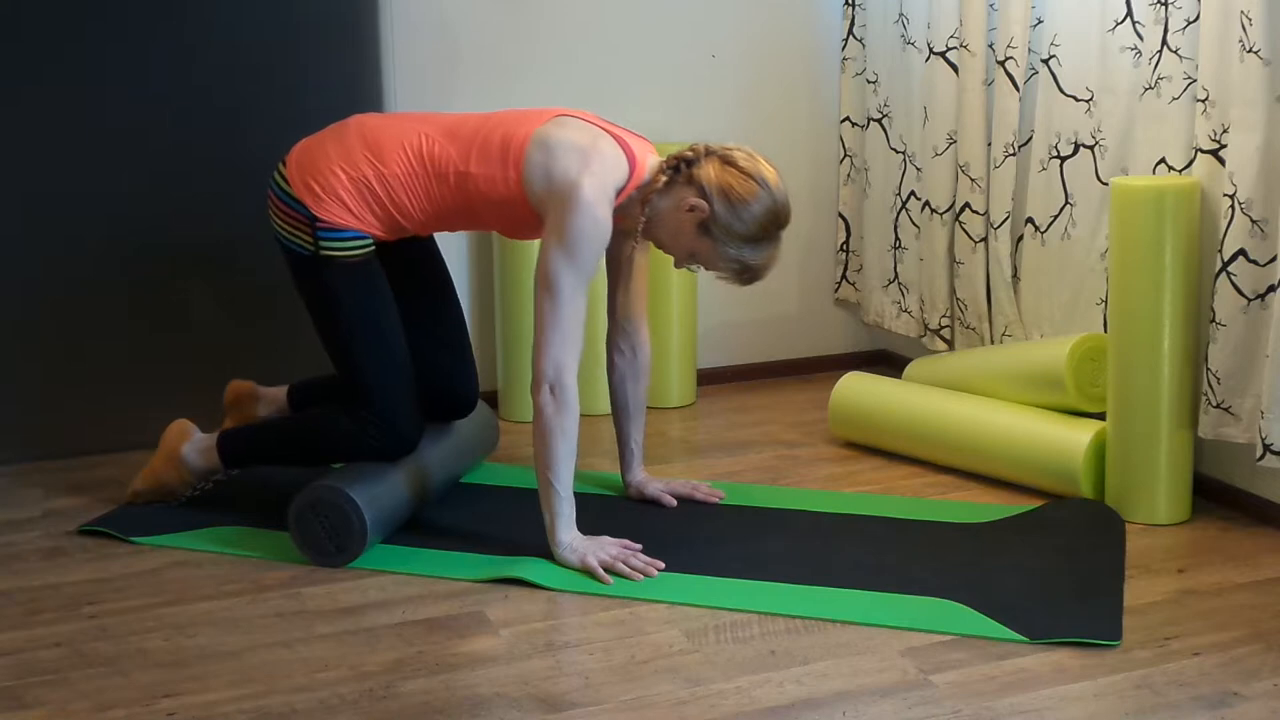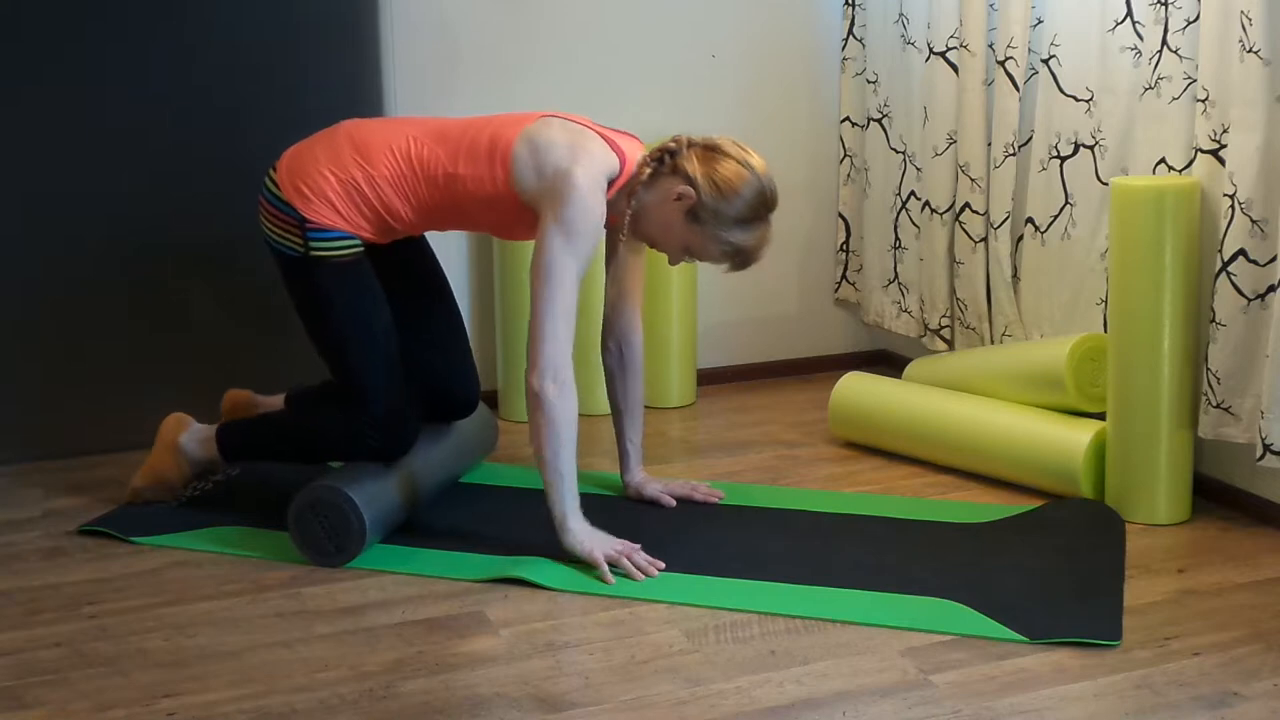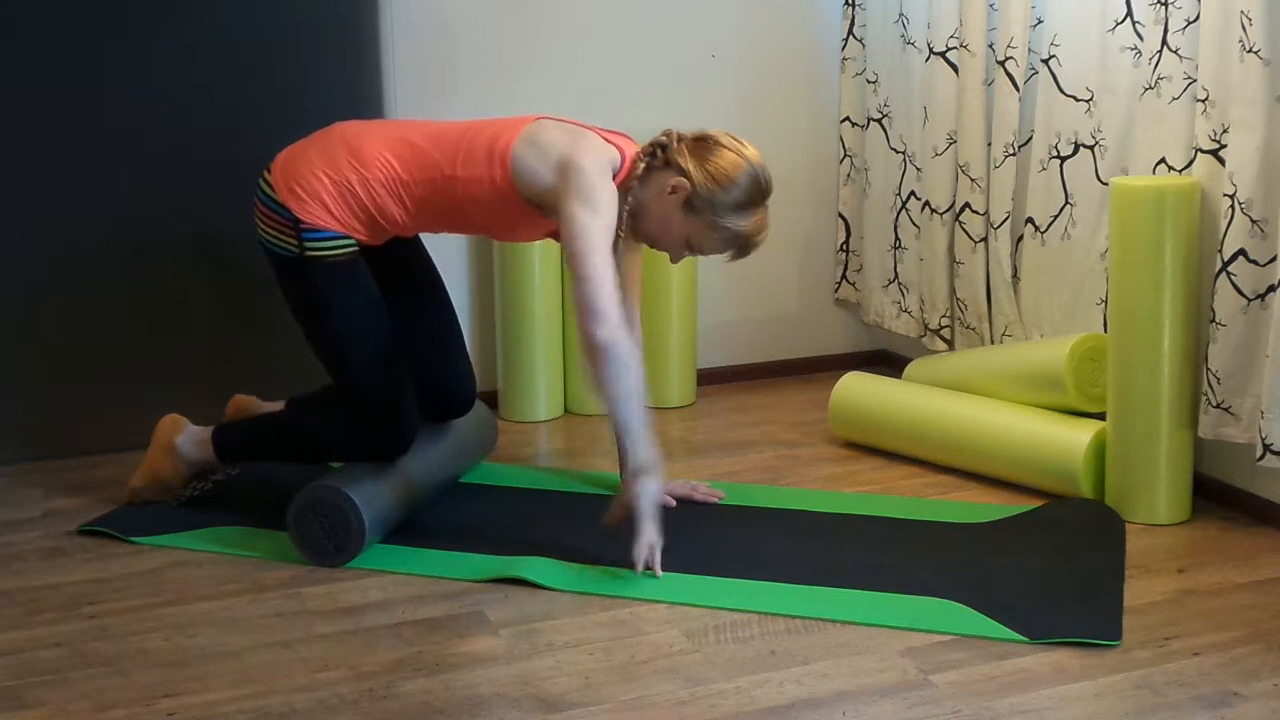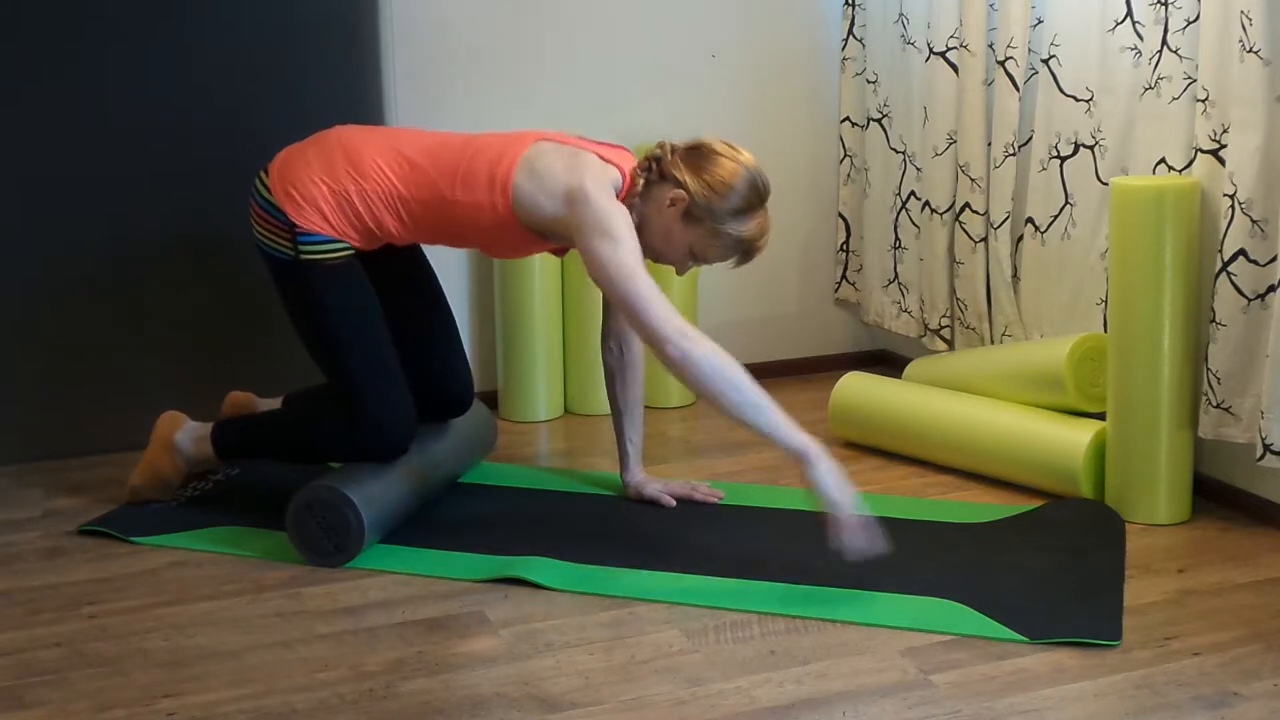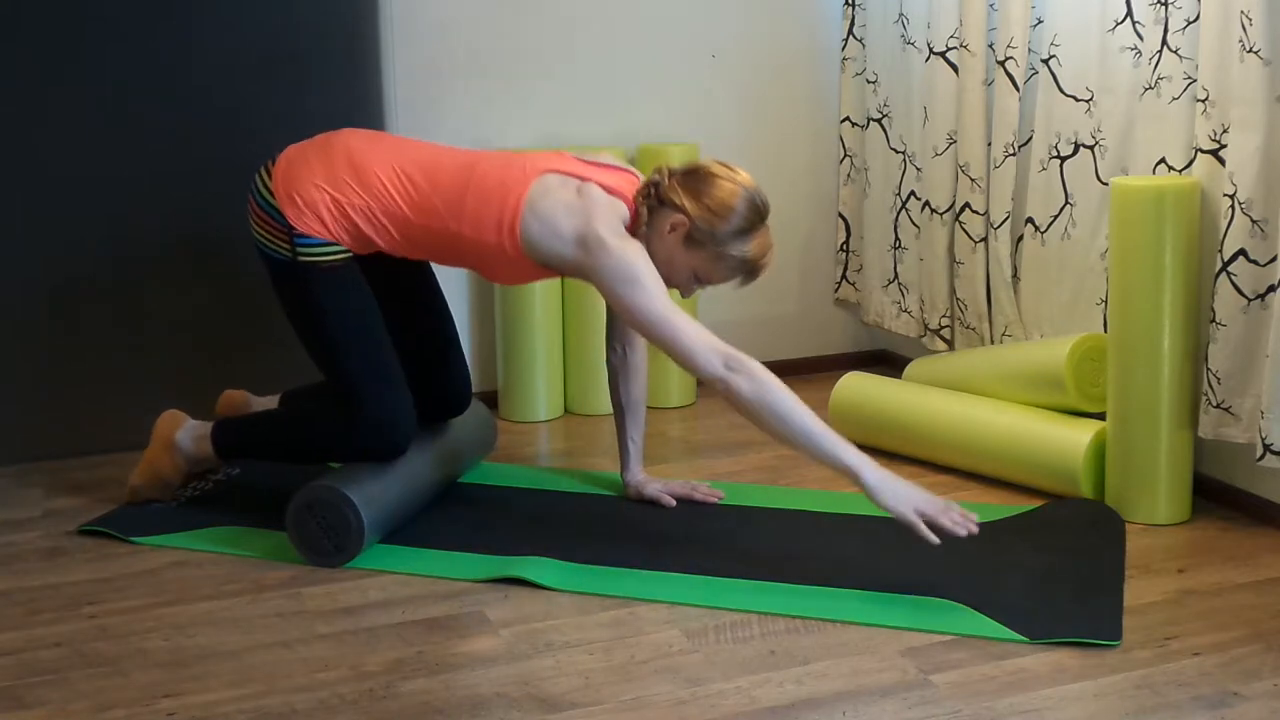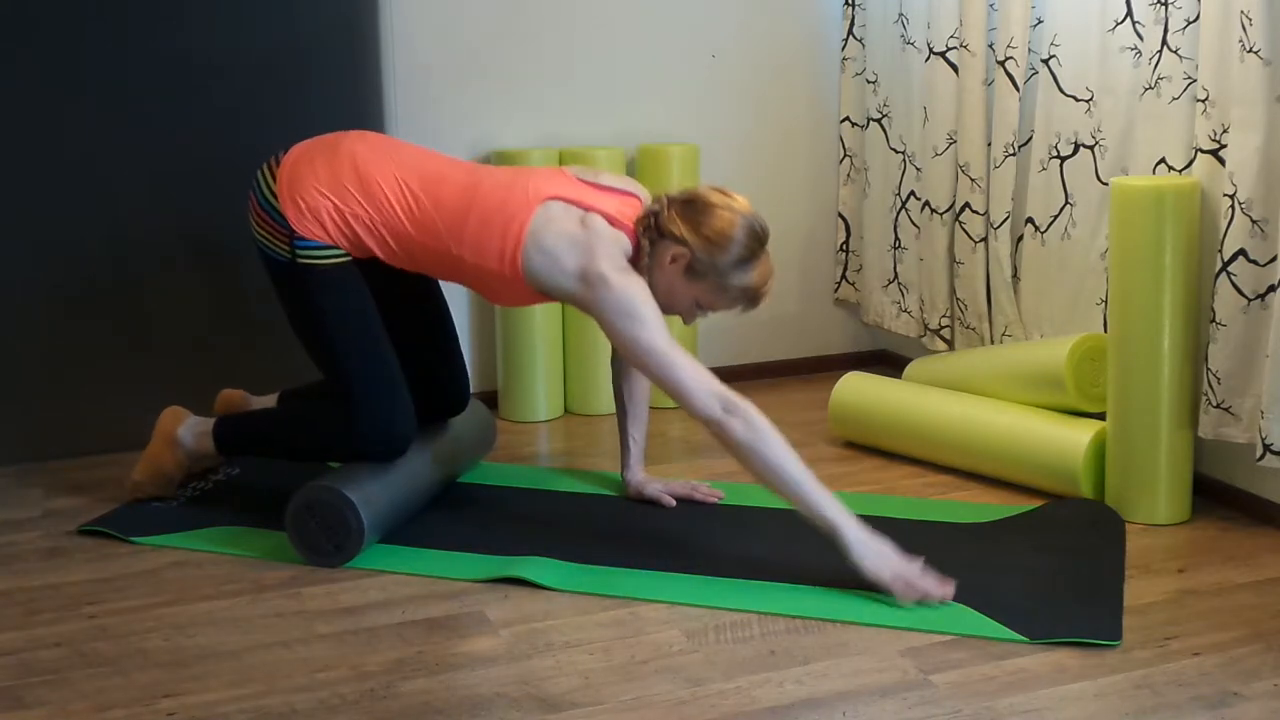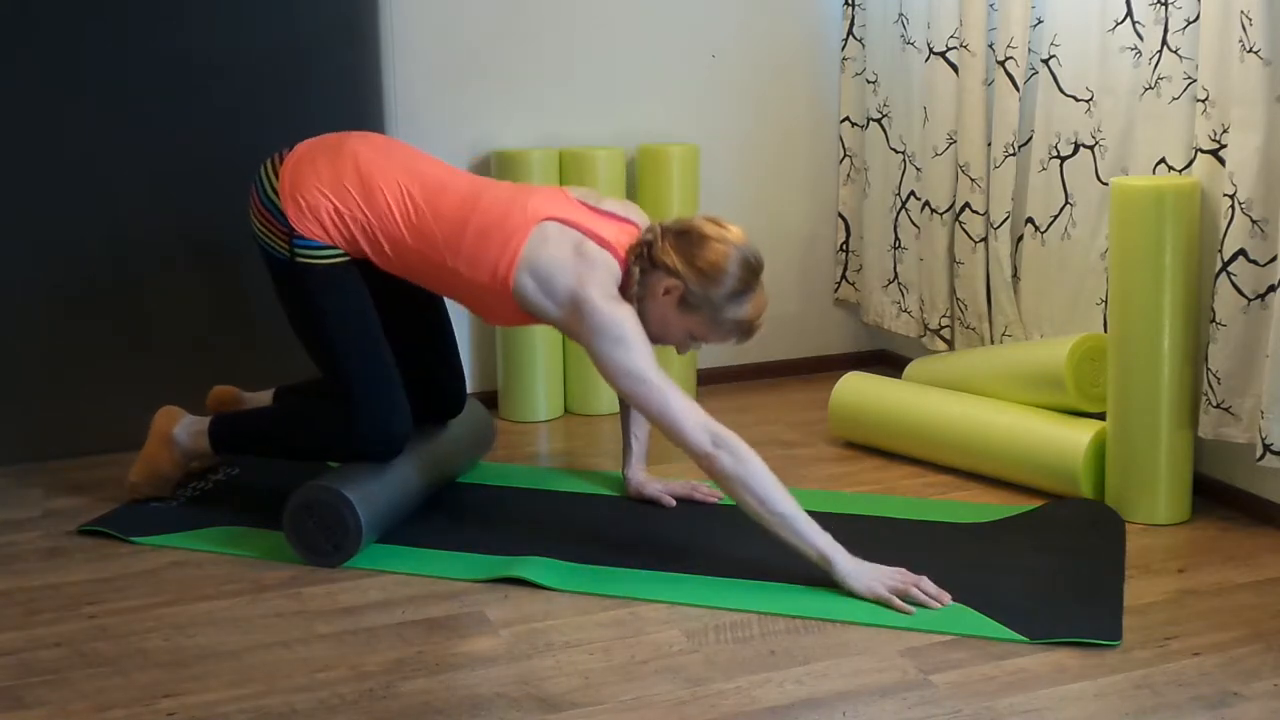
dt=0.2s
person 1, frame 1
left shoulder: (646, 184)
right shoulder: (591, 193)
left elbow: (628, 338)
right elbow: (554, 379)
left wrist: (635, 472)
right wrist: (564, 535)
left hip: (376, 192)
right hip: (328, 194)
left knee: (450, 398)
right knee: (389, 428)
left ankle: (267, 403)
right ankle: (197, 454)
person 1, frame 2
left shoulder: (635, 183)
right shoulder: (583, 185)
left elbow: (623, 334)
right elbow: (548, 371)
left wrist: (635, 471)
right wrist: (572, 525)
left hip: (370, 201)
right hip: (317, 197)
left knee: (451, 396)
right knee: (385, 429)
left ankle: (264, 407)
right ankle: (195, 443)
person 1, frame 3
left shoulder: (633, 180)
right shoulder: (591, 178)
left elbow: (621, 329)
right elbow: (605, 338)
left wrist: (636, 470)
right wrist: (644, 472)
left hip: (367, 206)
right hip: (312, 198)
left knee: (450, 399)
right knee: (386, 431)
left ankle: (263, 415)
right ankle: (193, 444)
person 1, frame 4
left shoulder: (658, 190)
right shoulder: (593, 201)
left elbow: (623, 334)
right elbow: (677, 343)
left wrist: (632, 467)
right wrist: (812, 456)
left hip: (373, 201)
right hip: (309, 202)
left knee: (447, 400)
right knee: (383, 430)
left ankle: (259, 411)
right ankle: (193, 441)
person 1, frame 5
left shoulder: (633, 198)
right shoulder: (603, 237)
left elbow: (625, 338)
right elbow: (724, 369)
left wrist: (634, 470)
right wrist: (869, 473)
left hip: (357, 182)
right hip: (306, 205)
left knee: (444, 400)
right knee: (383, 430)
left ankle: (256, 410)
right ankle: (196, 441)
person 1, frame 6
left shoulder: (634, 208)
right shoulder: (603, 268)
left elbow: (629, 350)
right elbow: (724, 411)
left wrist: (635, 471)
right wrist: (853, 535)
left hip: (354, 177)
right hip: (306, 208)
left knee: (440, 403)
right knee: (381, 432)
left ankle: (253, 409)
right ankle: (195, 439)
person 1, frame 7
left shoulder: (634, 231)
right shoulder: (593, 294)
left elbow: (631, 369)
right elbow: (712, 445)
left wrist: (635, 472)
right wrist: (844, 564)
left hip: (357, 177)
right hip: (307, 205)
left knee: (438, 405)
right knee: (380, 431)
left ankle: (251, 404)
right ankle: (194, 434)
